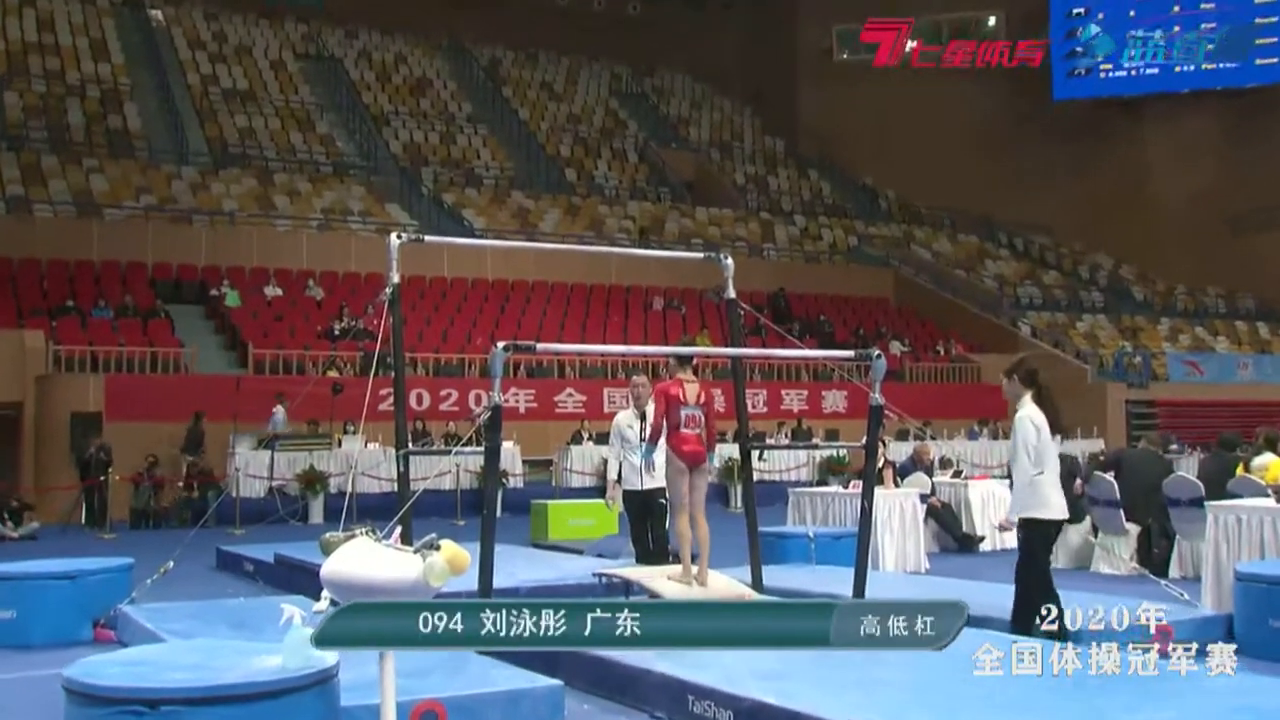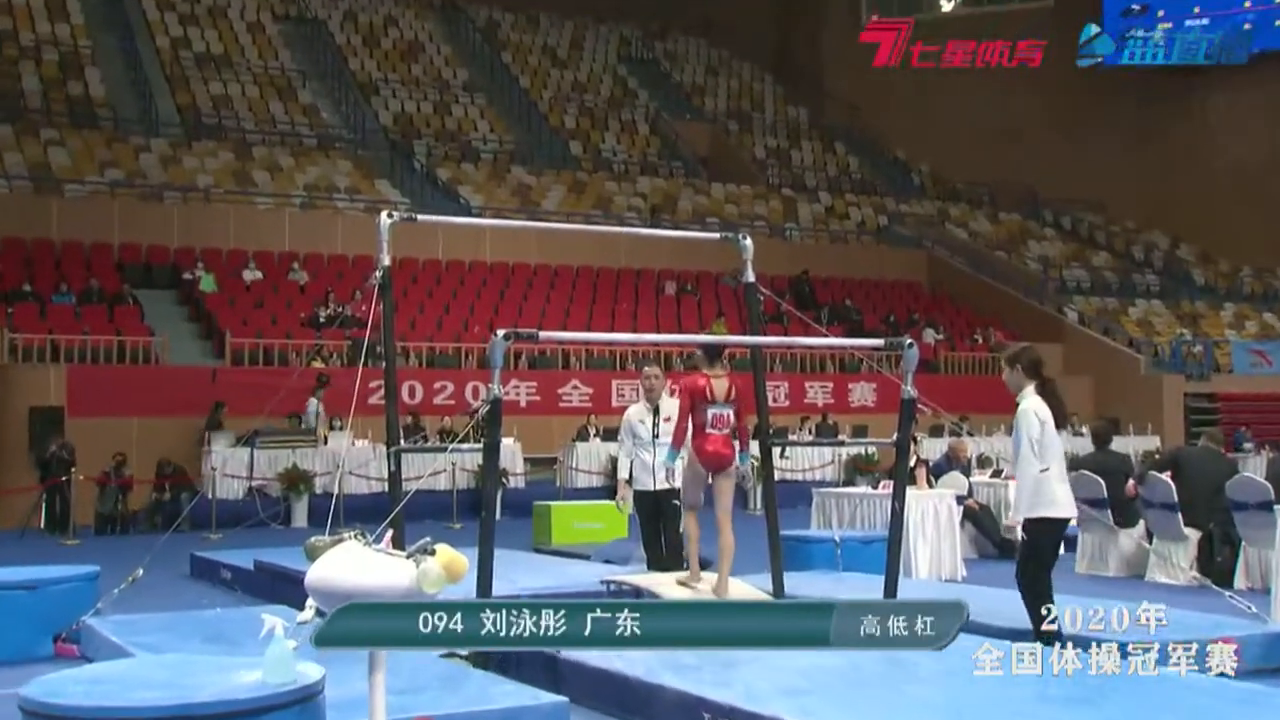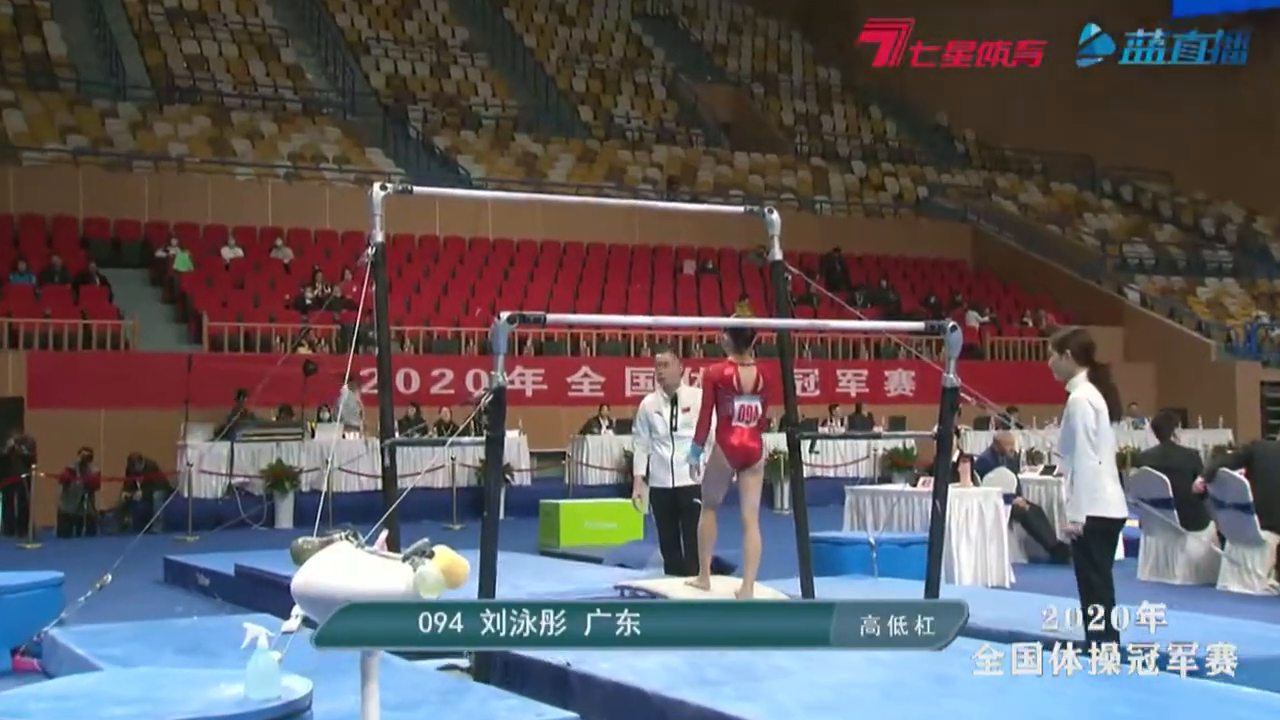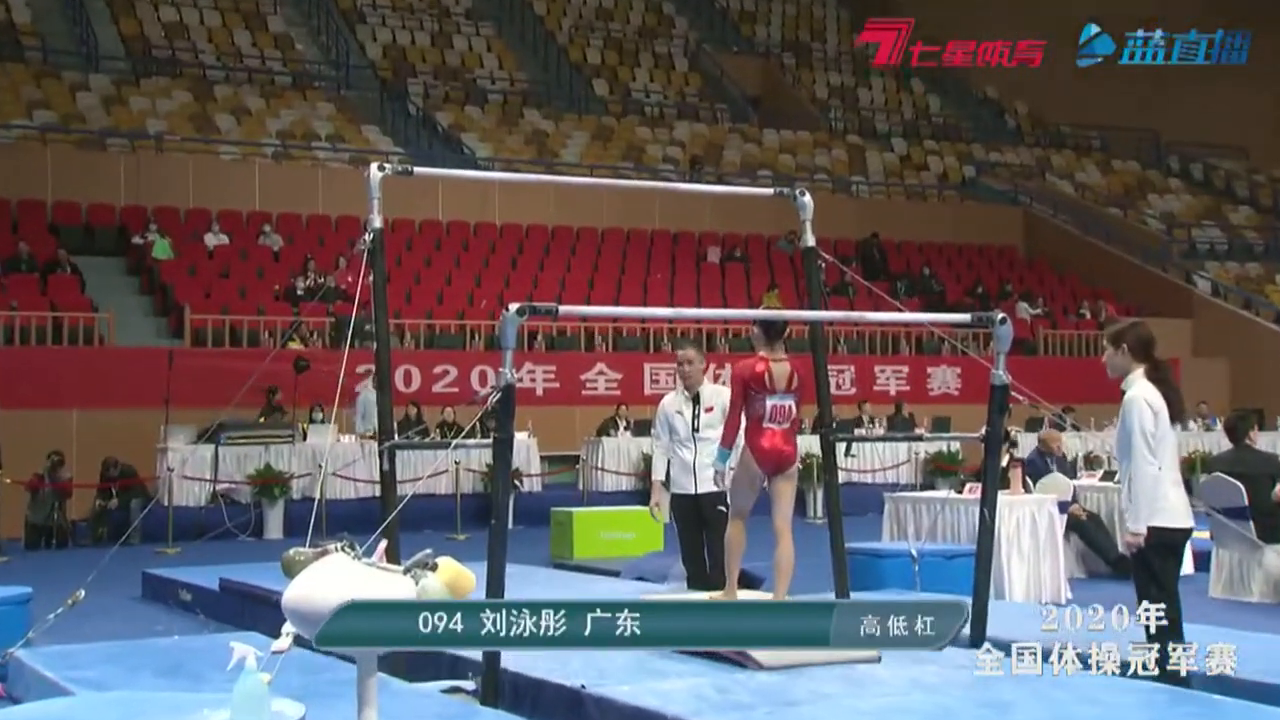
dt=0.7s
person 1, frame 1
left shoulder: (1025, 417)
right shoulder: (1042, 413)
left elbow: (1023, 470)
left wrist: (1012, 514)
left hip: (1038, 509)
right hip: (1050, 506)
left knee: (1038, 579)
right knee: (1027, 575)
person 1, frame 2
left shoulder: (1028, 408)
right shoulder: (1044, 404)
left elbow: (1029, 465)
left wrist: (1017, 512)
left hip: (1043, 507)
right hip: (1056, 504)
left knee: (1035, 582)
right knee: (1034, 579)
right ankle: (1047, 646)
person 1, frame 3
left shoulder: (1080, 398)
right shoulder: (1095, 393)
left elbow: (1084, 461)
left wrist: (1075, 515)
left hip: (1093, 509)
right hip: (1107, 507)
left knee: (1095, 592)
right knee: (1098, 590)
person 1, frame 4
left shoulder: (1137, 397)
right shoulder: (1154, 392)
left elbow: (1143, 466)
left wrist: (1135, 525)
left hip: (1156, 518)
right hip: (1171, 515)
left knee: (1159, 611)
right knee: (1162, 609)
left ankle: (1170, 688)
right ankle: (1172, 685)
person 2, frame 1
left shoulder: (665, 389)
right shoulder: (704, 391)
left elbow: (658, 424)
right elbow: (711, 429)
left wrist: (649, 451)
right wrist: (710, 457)
left hip: (678, 452)
right hip: (699, 453)
left knee: (681, 513)
right knee: (699, 513)
person 2, frame 2
left shoulder: (690, 384)
right shoulder: (735, 386)
left elbow: (682, 424)
right elbow: (742, 426)
left wrist: (671, 458)
right wrist: (744, 460)
left hip: (701, 453)
right hip: (727, 455)
left knee: (690, 510)
right knee: (724, 521)
left ankle: (694, 572)
right ankle: (722, 583)
person 2, frame 3
left shoulder: (715, 373)
right shoulder: (762, 376)
left elbow: (706, 416)
right elbow: (762, 418)
left wrist: (695, 453)
left hip: (727, 446)
right hip: (754, 448)
left knee: (709, 508)
right knee: (751, 520)
left ankle: (704, 575)
right ankle: (748, 587)
person 2, frame 4
left shoulder: (745, 369)
right shoulder: (796, 372)
left elbow: (734, 417)
right elbow: (795, 418)
left wrist: (721, 458)
left hip: (757, 449)
right hip: (787, 451)
left knee: (737, 517)
right knee: (783, 528)
left ankle: (731, 590)
right ankle: (779, 600)
person 3, frame 1
right shoulder: (621, 419)
right elbow: (614, 453)
right wrist: (611, 485)
left hip: (657, 483)
right hip: (631, 486)
left knee: (659, 534)
right knee: (638, 534)
person 3, frame 2
left shoulder: (678, 408)
right shoulder: (632, 413)
right elbow: (625, 450)
right wrist: (621, 485)
left hip: (671, 484)
right hip: (643, 486)
left knee: (673, 538)
right knee: (650, 539)
person 3, frame 3
left shoulder: (698, 397)
right shoulder: (648, 404)
right elbow: (641, 444)
right wrist: (637, 483)
left hip: (692, 480)
right hip: (660, 483)
left knee: (694, 541)
right knee: (668, 541)
person 3, frame 4
left shoulder: (723, 396)
right shoulder: (668, 403)
right elbow: (660, 447)
right wrist: (656, 489)
left hip: (716, 487)
right hip: (682, 489)
left knee: (719, 552)
right knee: (691, 553)
